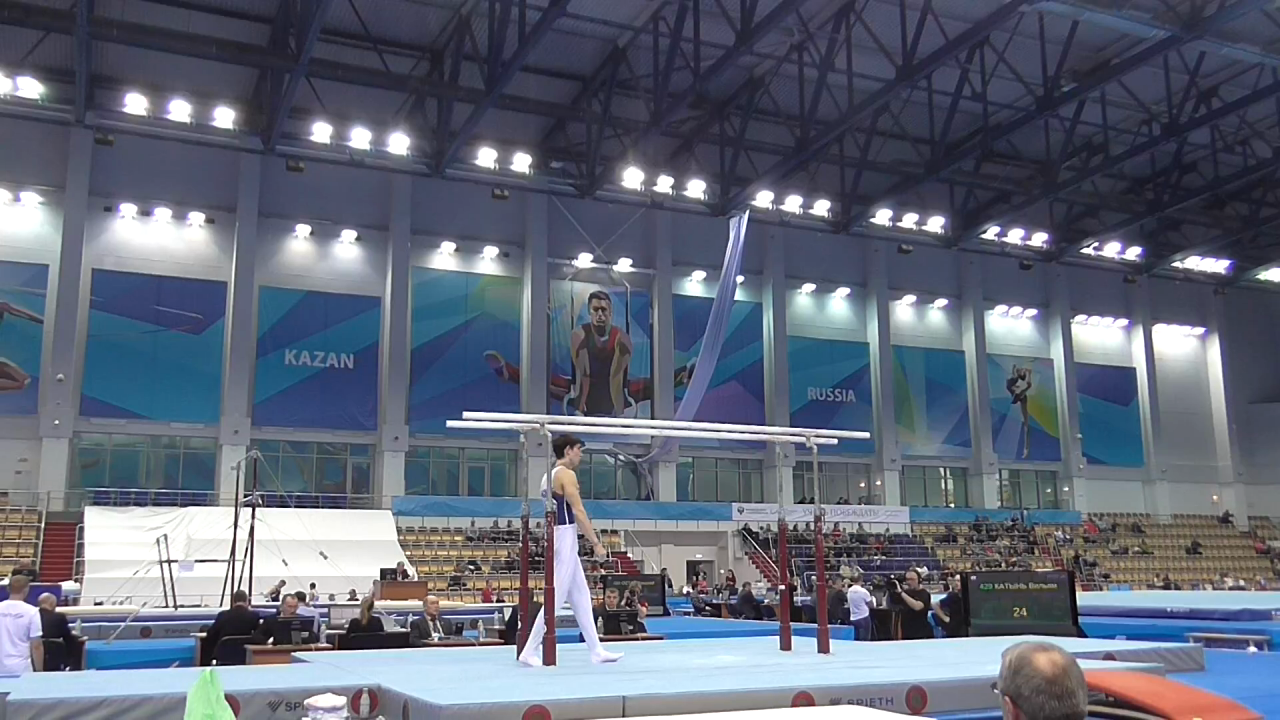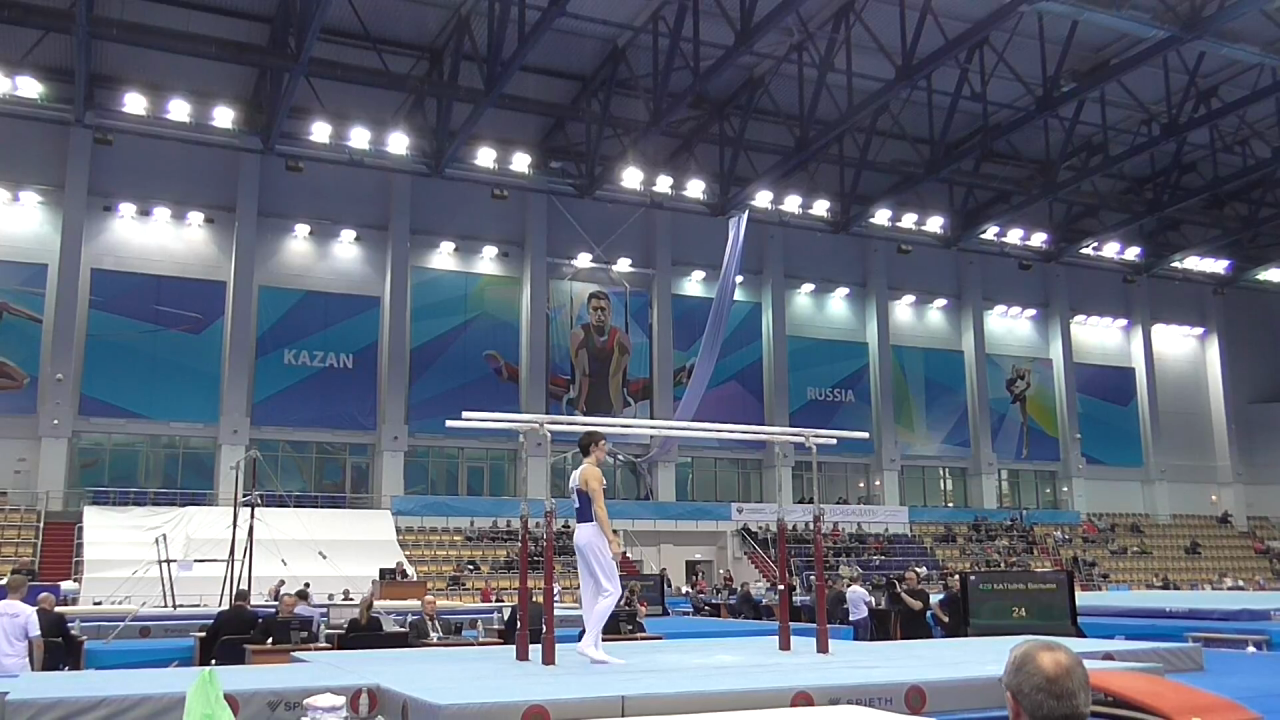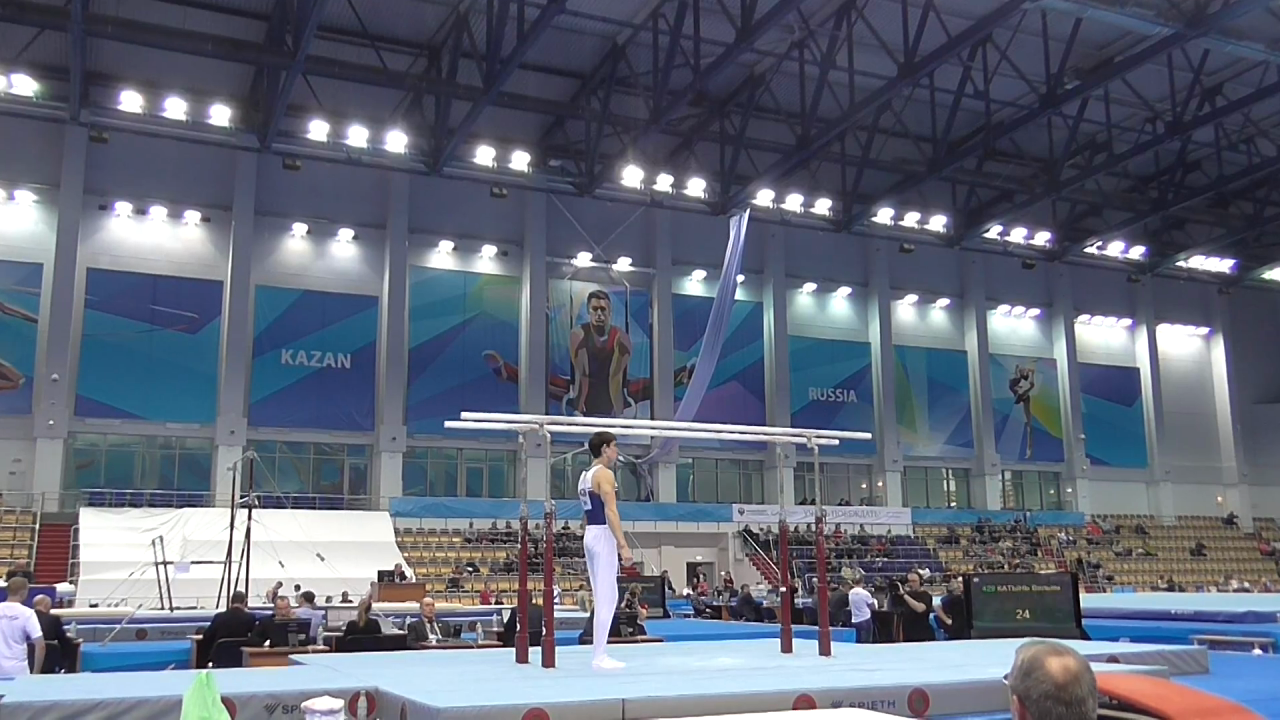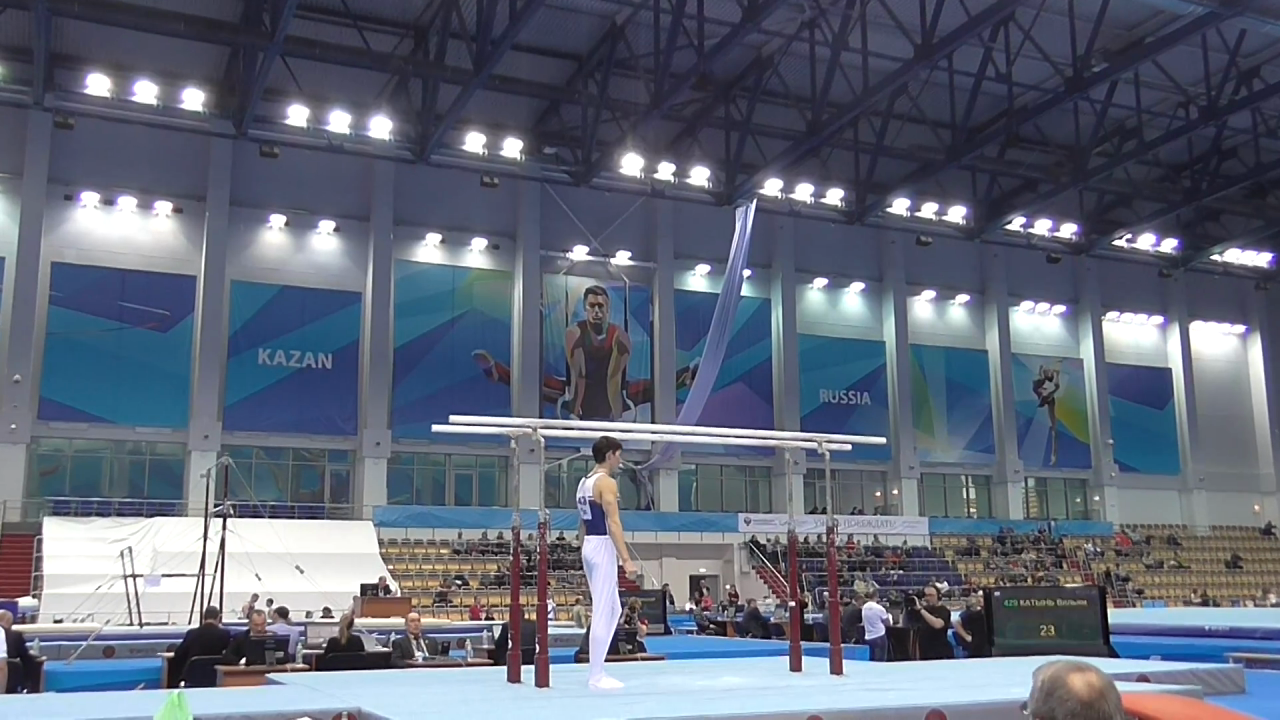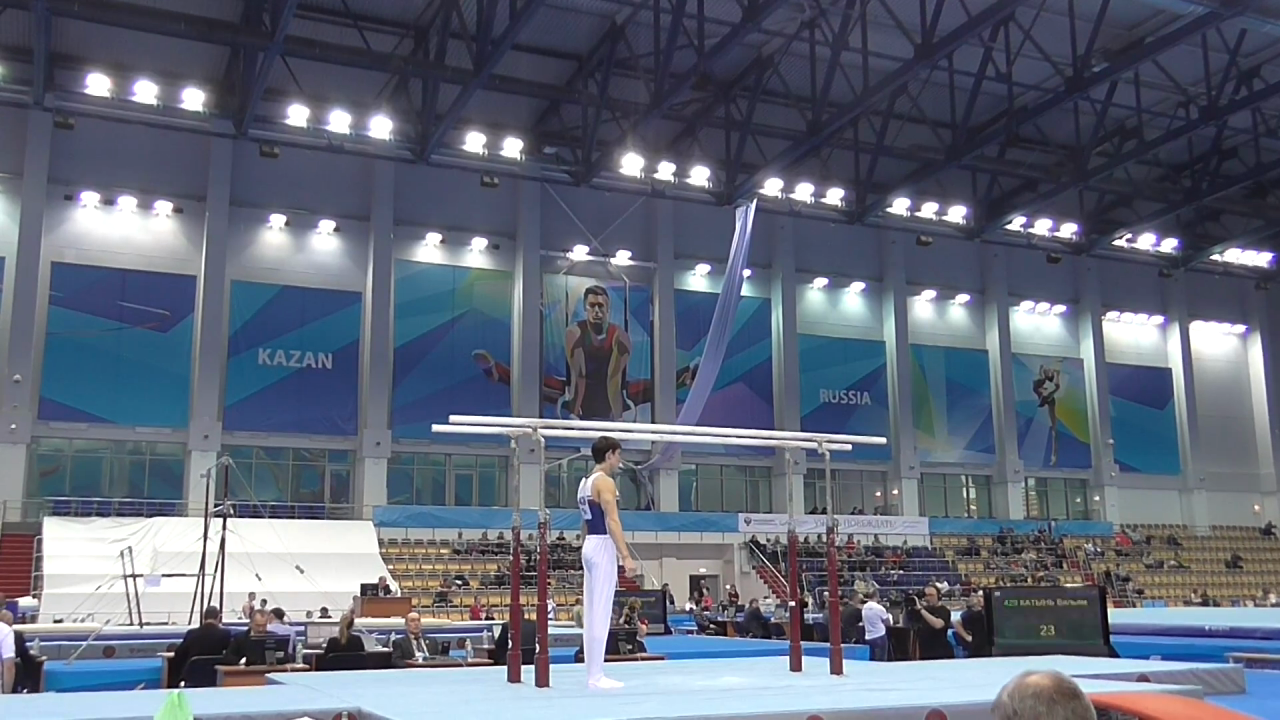
dt=0.4s
person 1, frame 1
left shoulder: (550, 475)
right shoulder: (566, 474)
right elbow: (578, 512)
right wrist: (596, 542)
left hip: (558, 536)
right hip: (564, 537)
left knee: (581, 597)
right knee: (556, 597)
left ankle: (597, 650)
right ankle: (530, 650)
person 1, frame 2
left shoulder: (576, 473)
right shoulder: (592, 471)
right elbow: (599, 508)
right wrist: (612, 540)
left hip: (580, 533)
right hip: (592, 533)
left knee: (591, 596)
right knee: (612, 590)
left ankle: (595, 649)
right ankle: (588, 641)
person 1, frame 3
left shoulder: (585, 475)
right shoulder: (604, 473)
right elbow: (611, 512)
right wrist: (623, 545)
left hip: (589, 535)
right hip: (603, 535)
left knee: (604, 598)
right knee: (606, 599)
left ankle: (600, 652)
right ankle: (600, 657)
person 1, frame 4
left shoulder: (584, 482)
right shoulder: (606, 482)
right elbow: (613, 522)
right wrist: (626, 558)
left hip: (588, 545)
right hip: (603, 546)
left knee: (612, 610)
right knee: (602, 614)
left ankle: (597, 669)
right ankle: (596, 677)
person 1, frame 5
left shoulder: (585, 482)
right shoulder: (604, 481)
right elbow: (612, 520)
right wrist: (625, 555)
left hip: (589, 545)
right hip: (603, 546)
left knee: (592, 613)
right knee: (601, 614)
left ankle: (594, 673)
right ankle: (596, 676)
